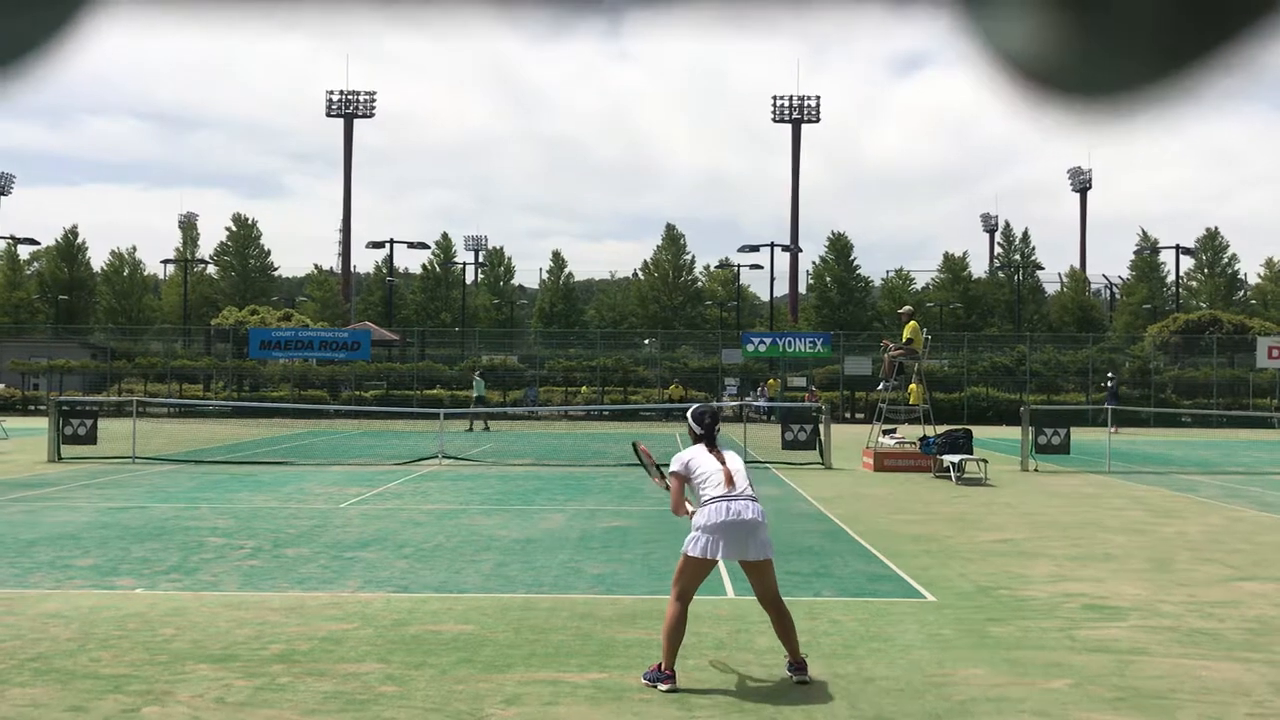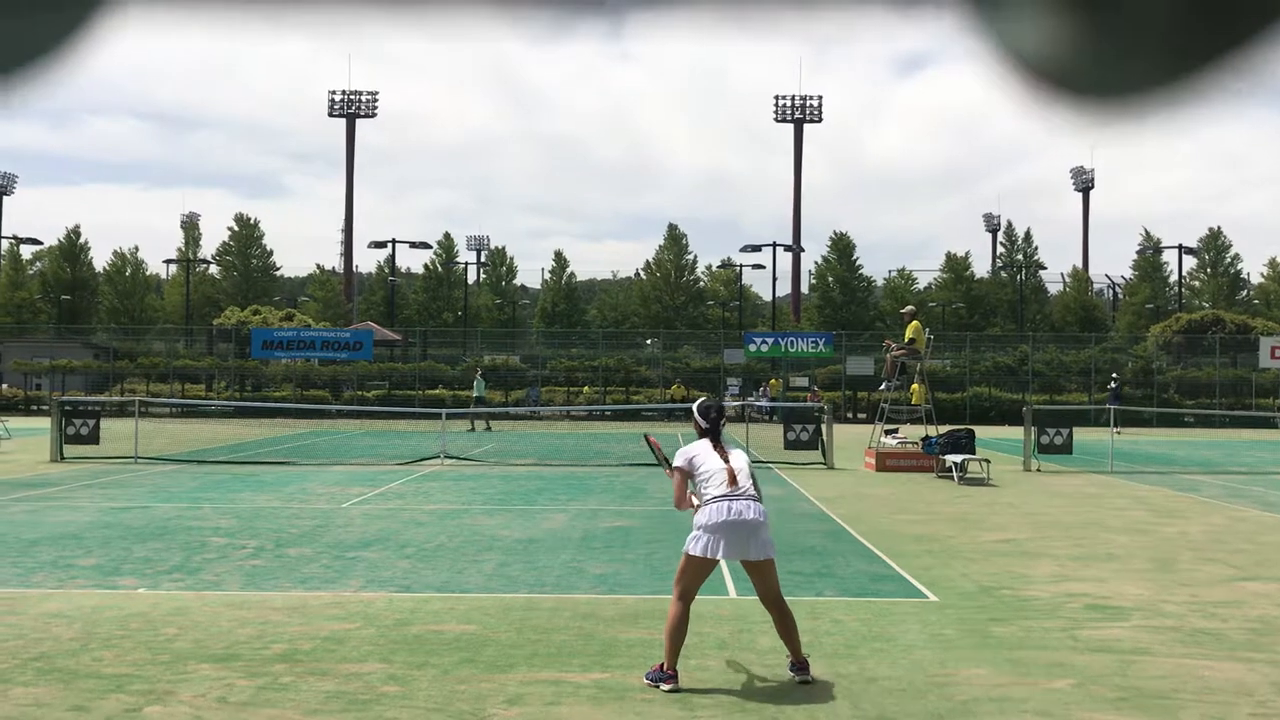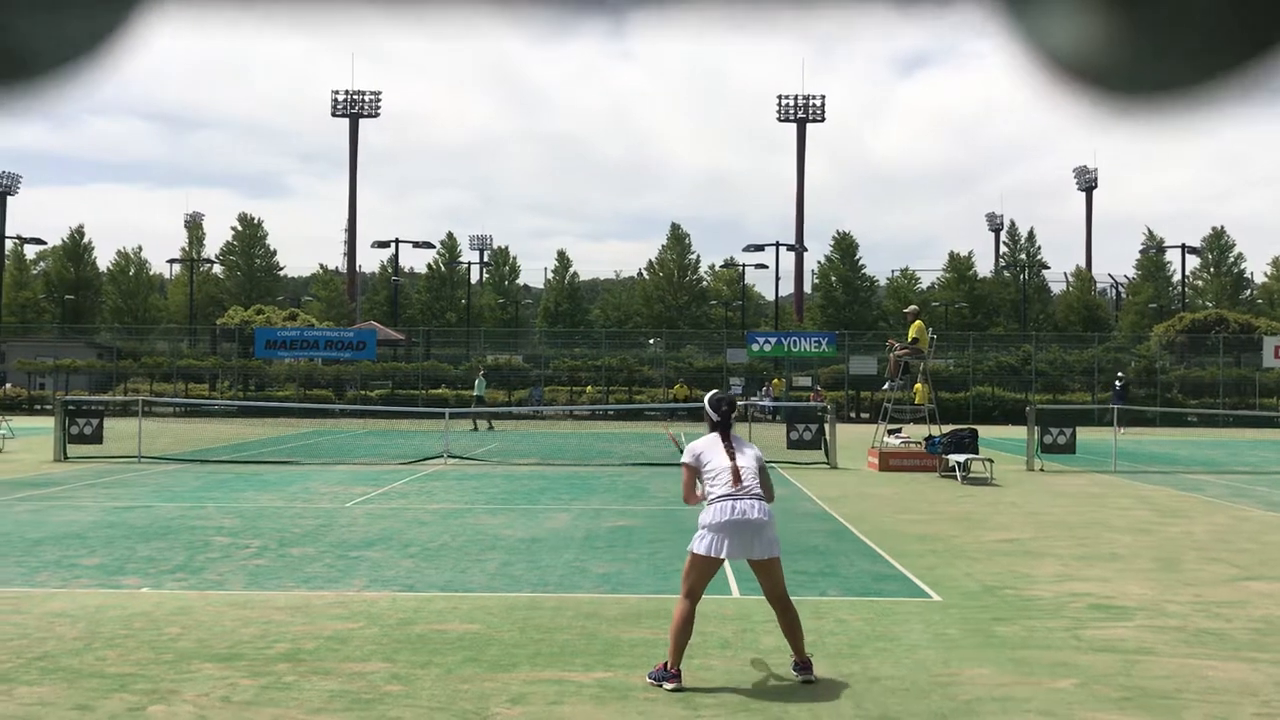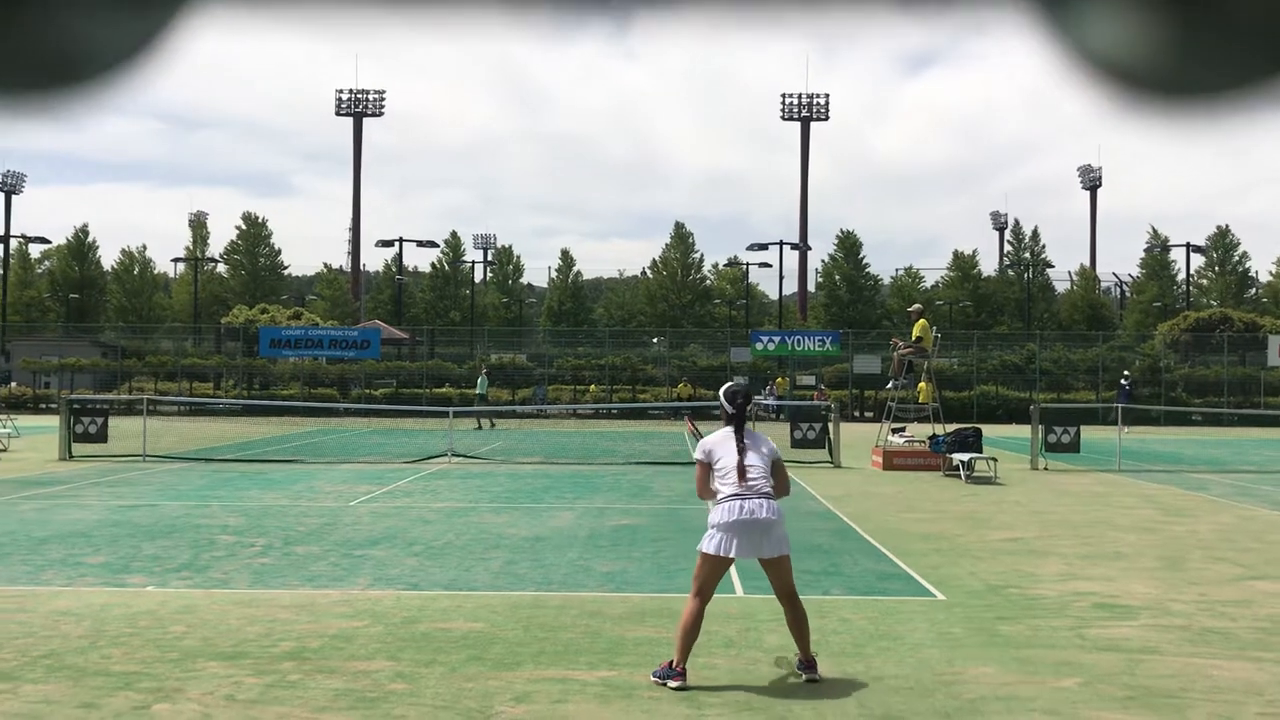
dt=0.1s
person 1, frame 1
left shoulder: (683, 457)
right shoulder: (733, 456)
left elbow: (676, 508)
left wrist: (690, 510)
left hip: (713, 519)
right hip: (753, 517)
left knee: (679, 596)
right knee: (771, 599)
left ankle: (666, 671)
right ankle: (798, 663)
person 1, frame 2
left shoulder: (687, 452)
right shoulder: (739, 453)
left elbow: (679, 502)
left hip: (715, 518)
right hip: (754, 517)
left knee: (681, 596)
right knee: (773, 599)
left ankle: (668, 671)
right ankle: (800, 664)
person 1, frame 3
left shoulder: (696, 447)
right shoulder: (750, 448)
left elbow: (688, 497)
right elbow: (769, 494)
left hip: (719, 518)
right hip: (759, 517)
left knee: (688, 597)
right knee: (778, 597)
left ankle: (671, 670)
right ankle: (803, 663)
person 1, frame 4
left shoulder: (709, 442)
right shoulder: (766, 442)
left elbow: (703, 492)
right elbow: (784, 488)
left hip: (729, 516)
right hip: (768, 515)
left knee: (699, 596)
right knee: (788, 595)
left ankle: (677, 669)
right ankle: (807, 662)
